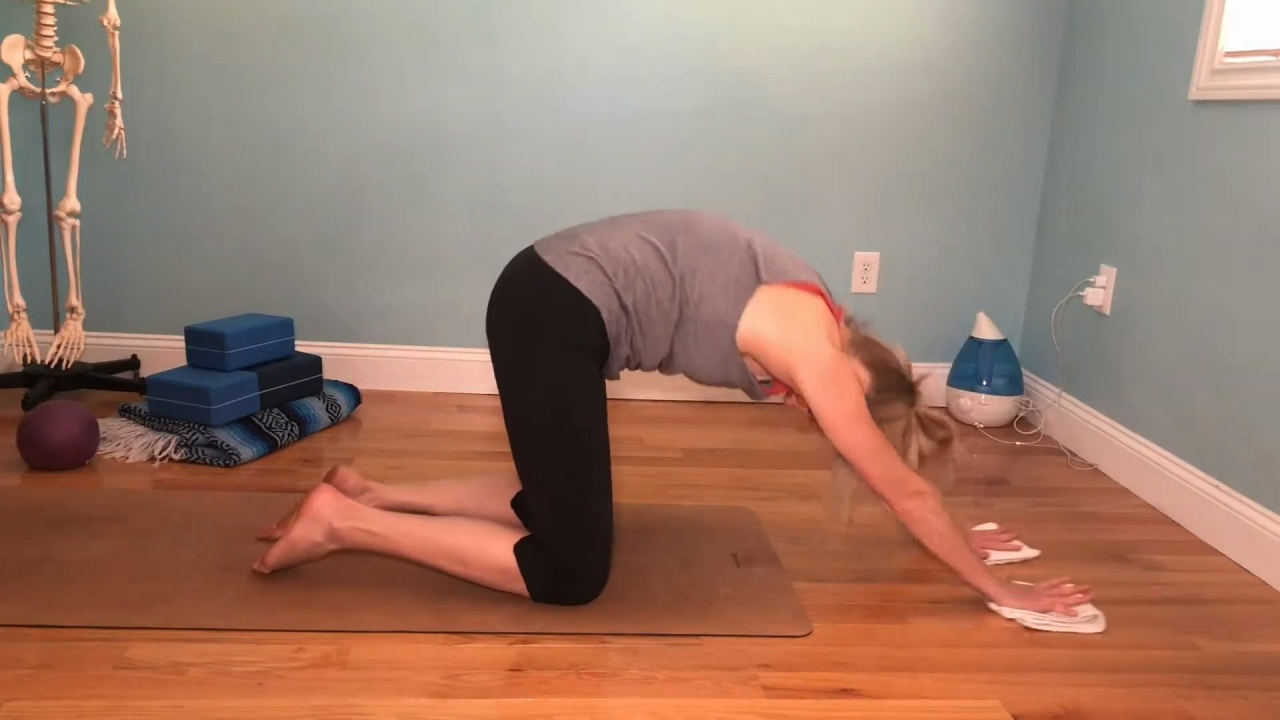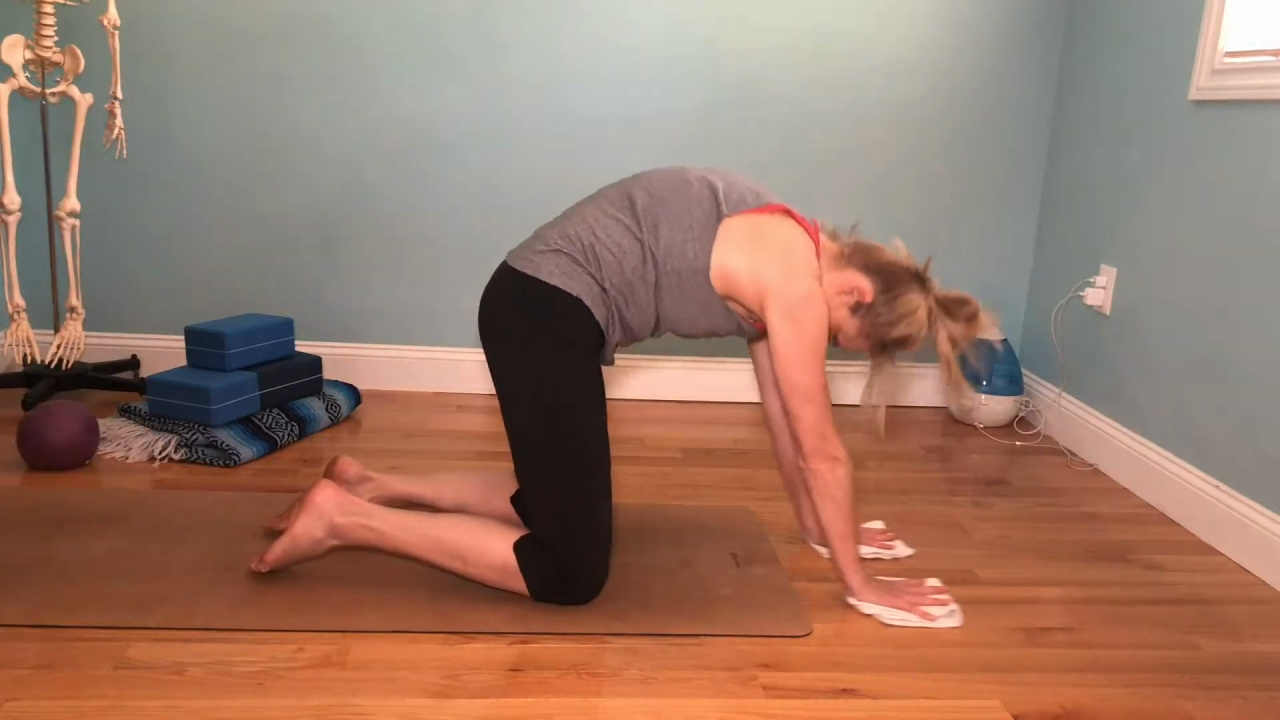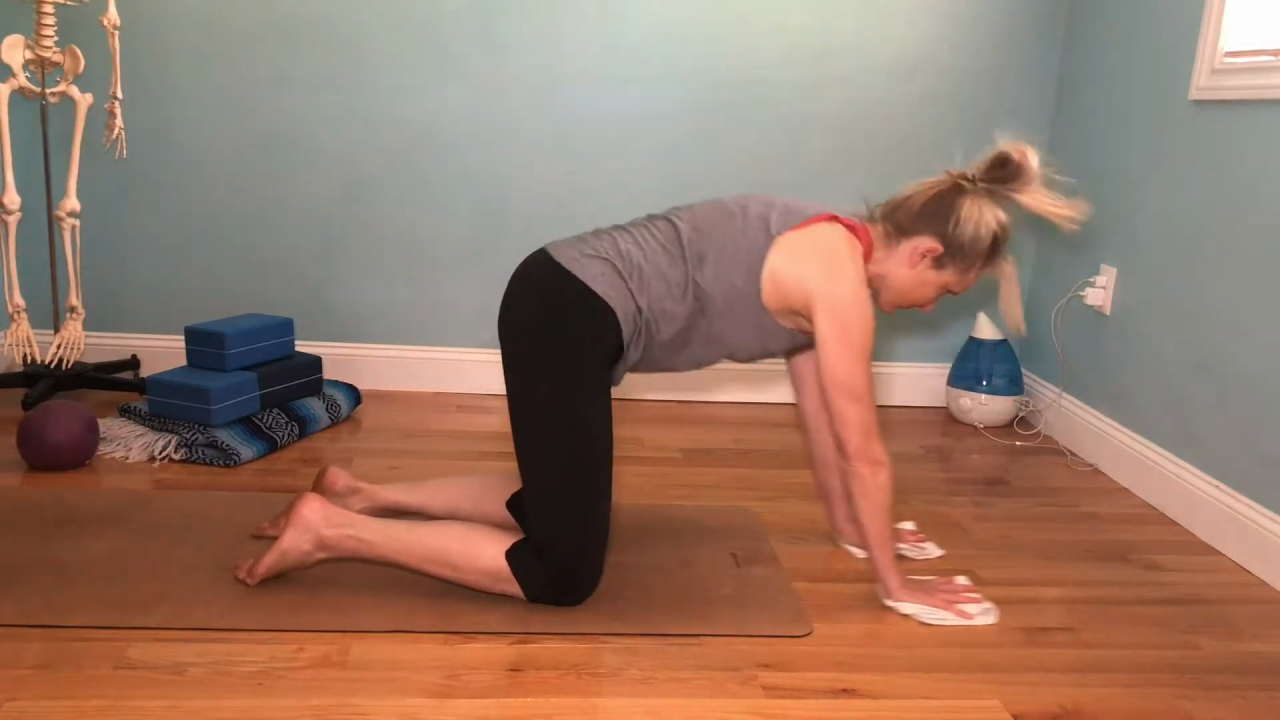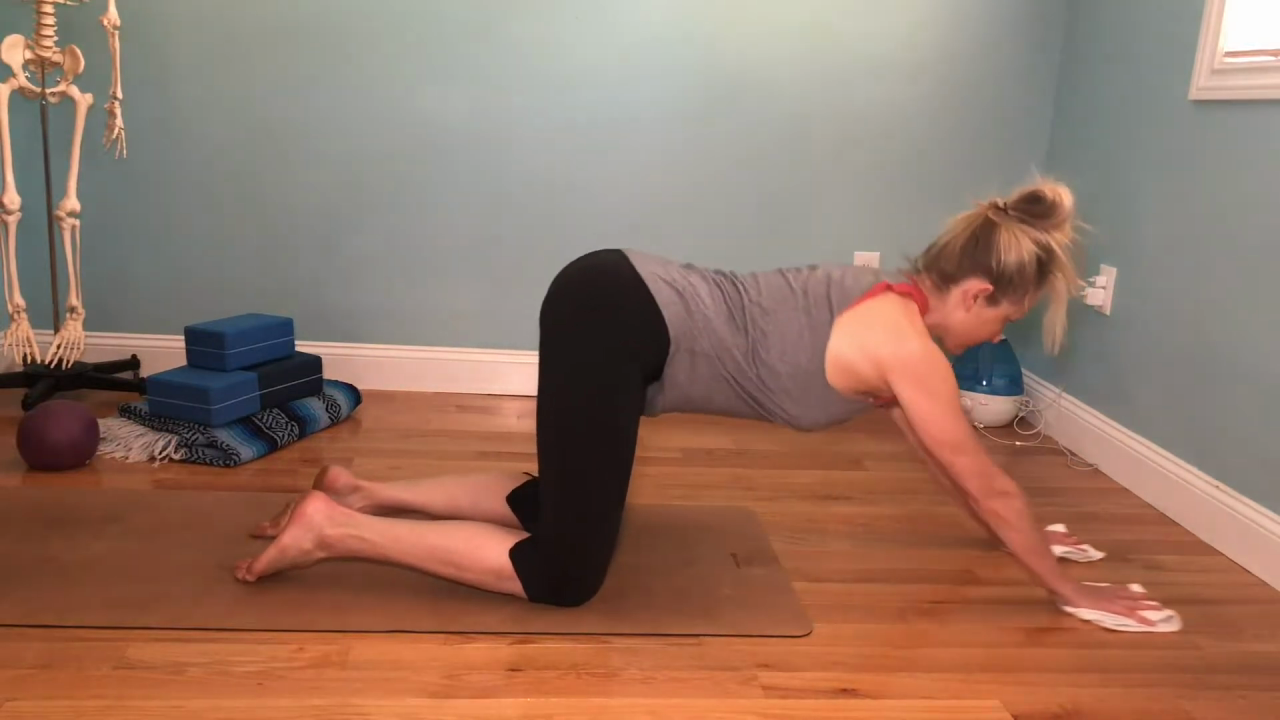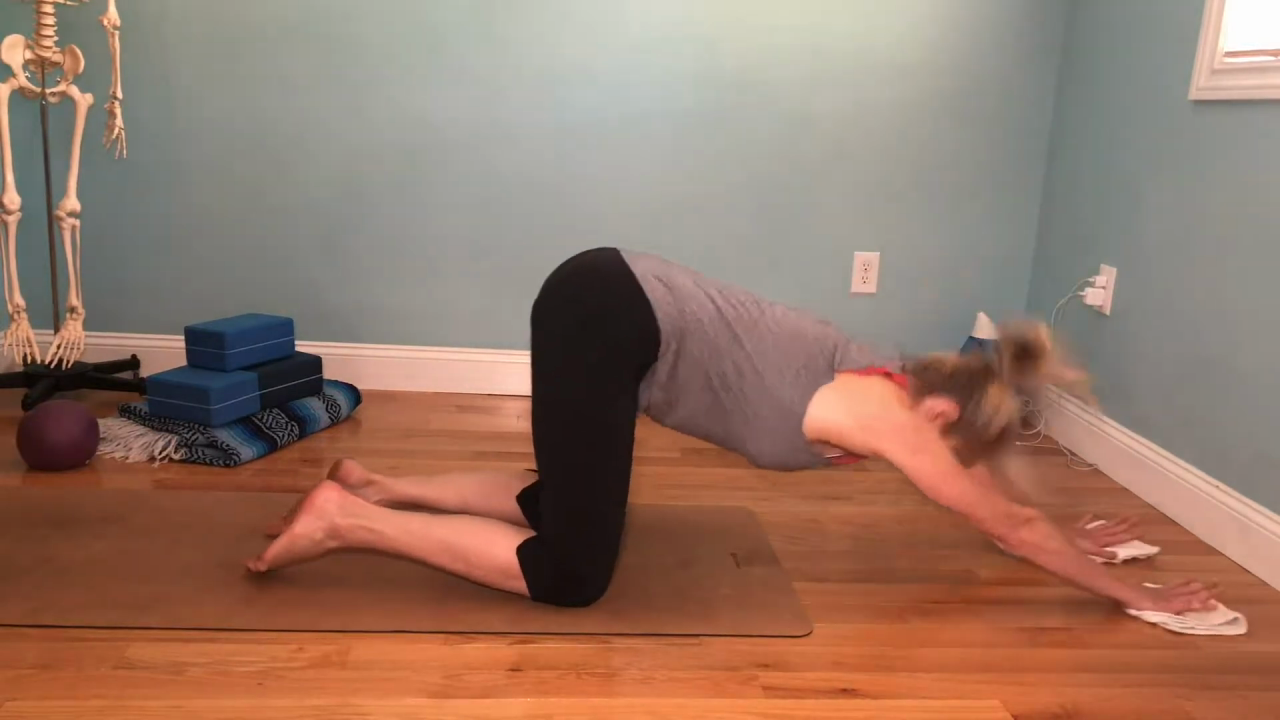
dt=0.4s
person 1, frame 1
left shoulder: (811, 321)
right shoulder: (814, 345)
left elbow: (894, 480)
right elbow: (900, 485)
left wrist: (952, 537)
right wrist: (998, 591)
left hip: (548, 296)
right hip: (554, 313)
left knee: (564, 505)
right knee: (572, 571)
left ankle: (370, 494)
right ankle: (347, 523)
person 1, frame 2
left shoulder: (782, 253)
right shoulder: (793, 275)
left elbow: (781, 417)
right elbow: (820, 448)
left wrist: (821, 526)
right wrist: (855, 579)
left hip: (541, 304)
right hip: (545, 313)
left knee: (561, 502)
right knee: (572, 571)
left ankle: (373, 486)
right ankle: (346, 520)
person 1, frame 3
left shoulder: (829, 263)
right shoulder: (837, 282)
left elbow: (822, 421)
right elbow: (863, 450)
left wrist: (849, 529)
right wrist: (894, 581)
left hip: (564, 301)
right hip: (568, 315)
left knee: (557, 505)
right knee: (564, 572)
left ankle: (365, 495)
right ankle: (333, 530)
person 1, frame 4
left shoulder: (891, 305)
right shoulder: (906, 347)
left elbow: (965, 476)
right elbow: (988, 486)
left wrist: (1012, 531)
right wrist: (1068, 587)
left hip: (607, 301)
right hip: (614, 326)
left knee: (560, 502)
right knee: (564, 571)
left ankle: (364, 491)
right ankle: (336, 529)
person 1, frame 5
left shoulder: (879, 387)
right shoulder: (885, 420)
left elbow: (1004, 520)
right elbow: (1008, 522)
left wrist: (1070, 542)
right wrist: (1132, 595)
left hip: (601, 298)
right hip: (605, 321)
left knee: (569, 505)
right knee: (573, 571)
left ankle: (378, 488)
right ankle: (350, 520)
